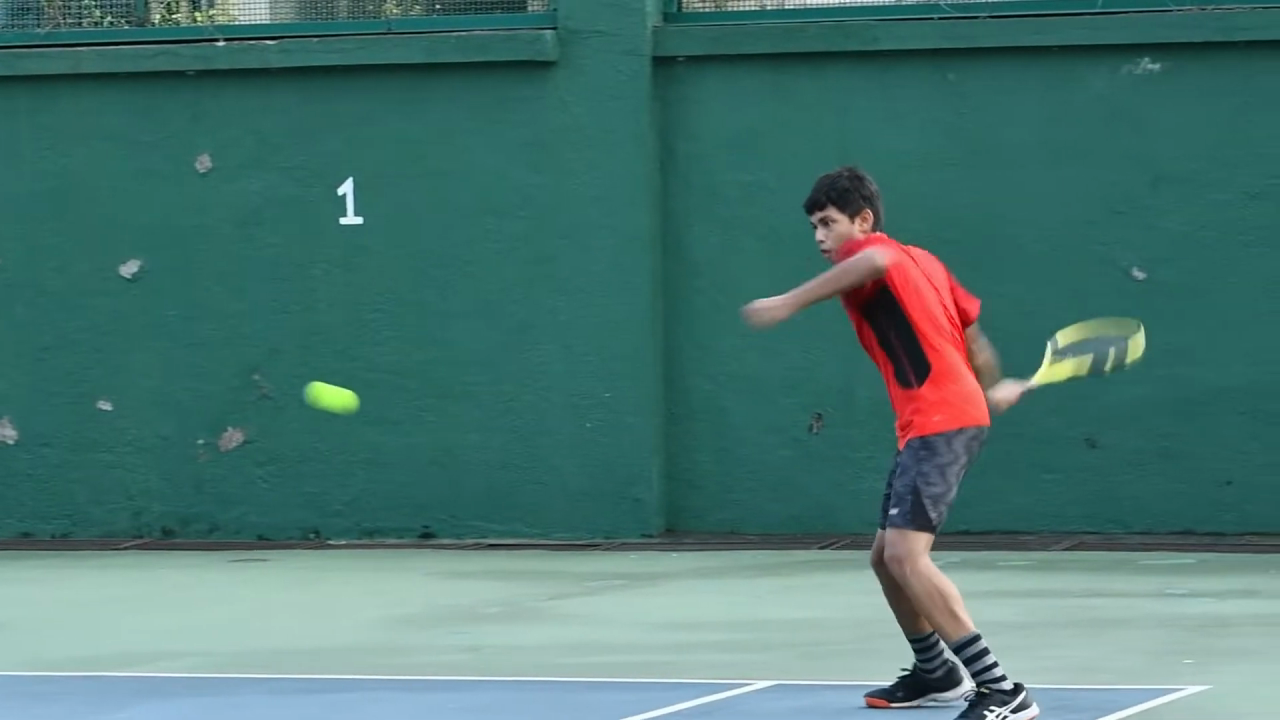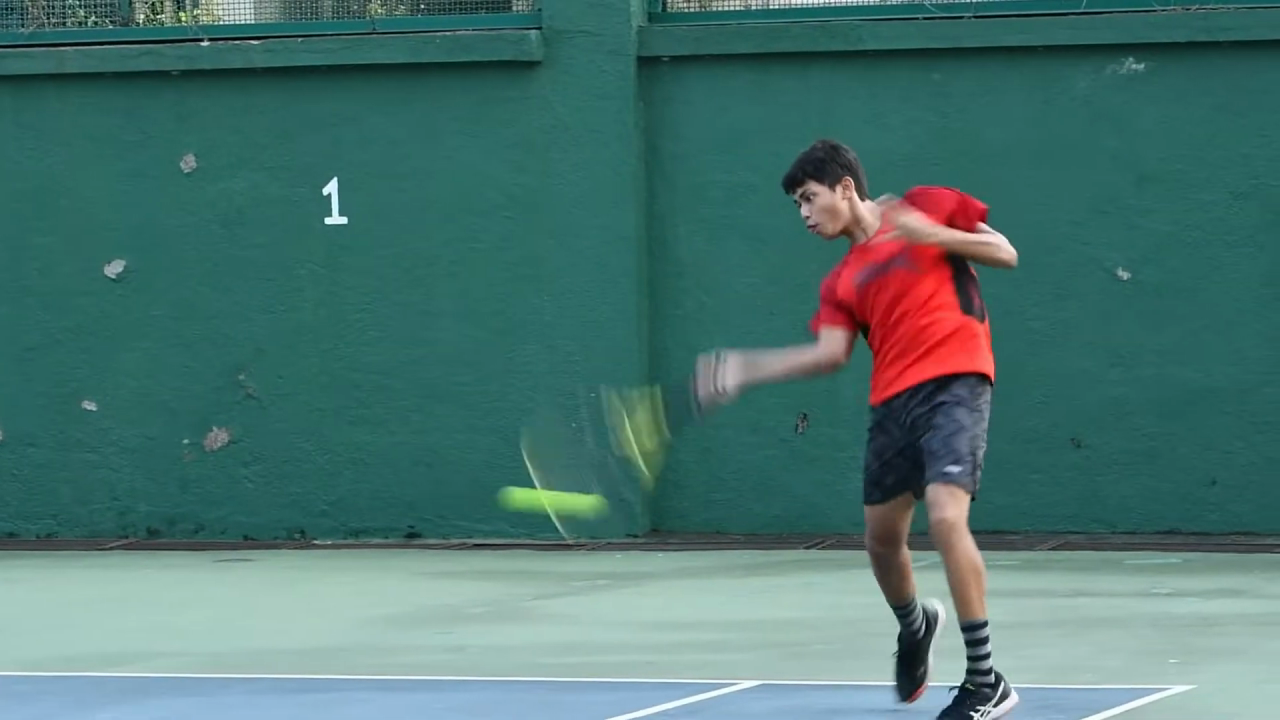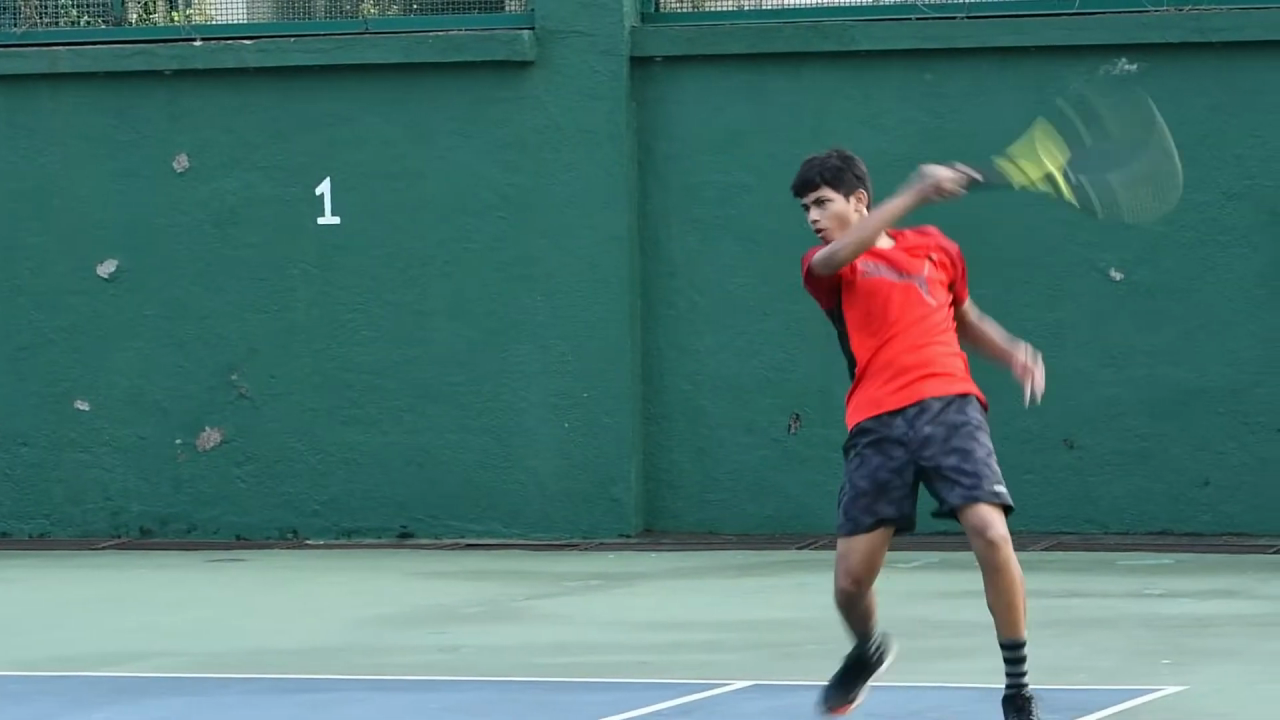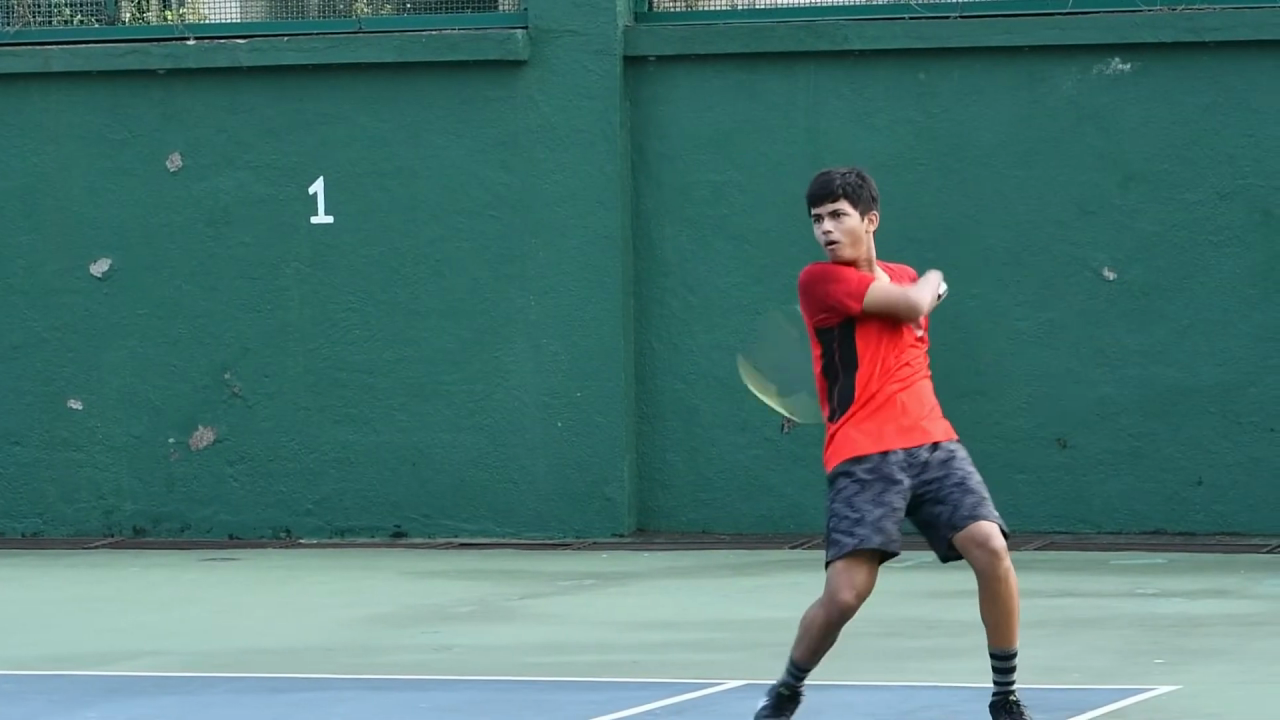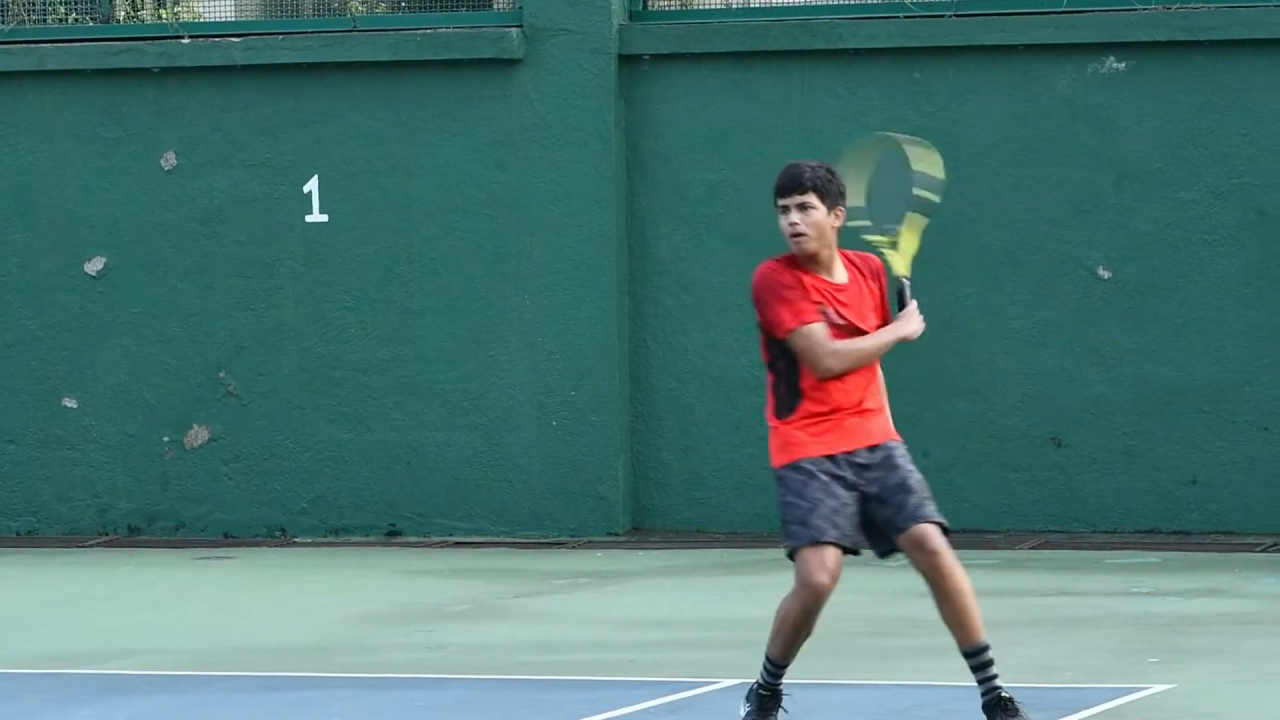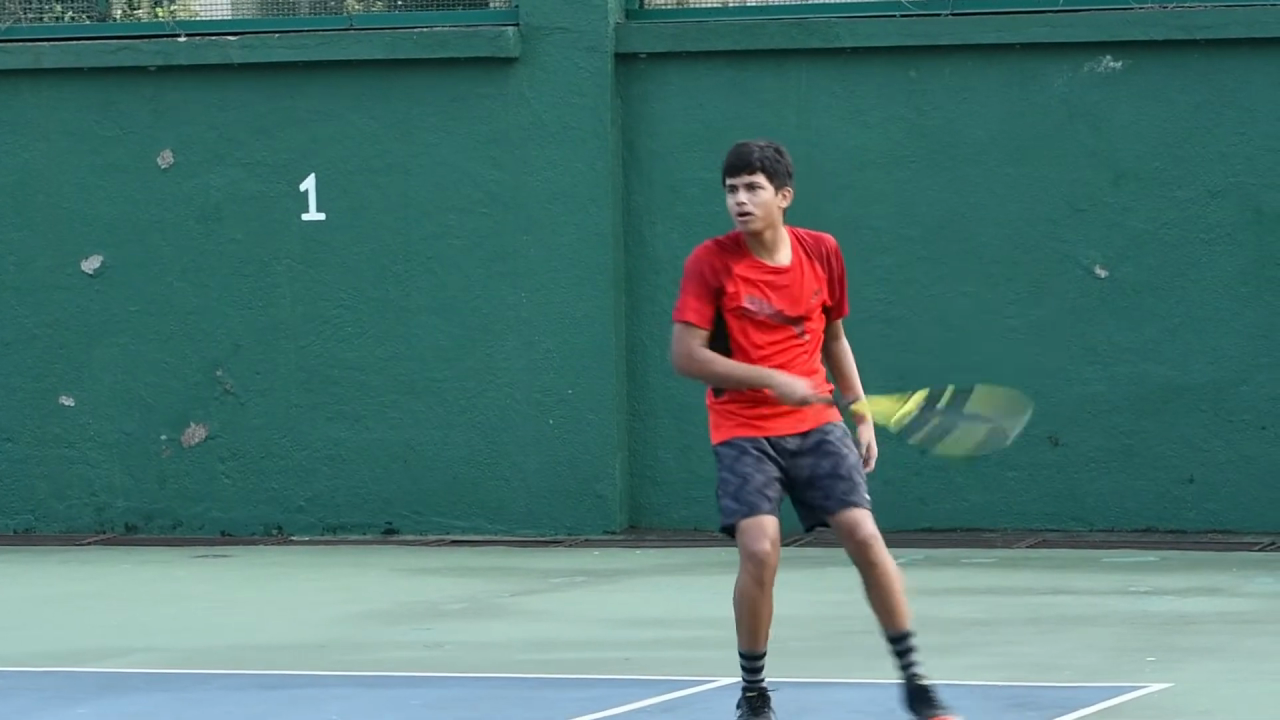
dt=0.3s
person 1, frame 1
left shoulder: (868, 249)
right shoulder: (921, 261)
left elbow: (877, 263)
right elbow: (973, 332)
left wrist: (788, 302)
right wrist: (993, 387)
left hip: (940, 423)
right hip: (931, 427)
left knee: (905, 556)
right knee: (886, 556)
right ankle: (934, 670)
person 1, frame 2
left shoulder: (925, 203)
right shoulder: (841, 277)
left elbow: (1005, 254)
right elbow: (829, 353)
left wrist: (932, 233)
right wrist: (745, 369)
left hip: (954, 380)
right hip: (892, 398)
left knee: (946, 518)
right knee: (881, 538)
right ankle: (915, 622)
person 1, frame 3
left shoulder: (933, 247)
right shoulder: (823, 265)
left elbow: (968, 320)
right elbow: (841, 252)
left wrist: (1015, 351)
right wrist: (914, 192)
left hip: (951, 407)
right hip: (879, 423)
left knee: (990, 535)
right knee: (851, 578)
right ankle: (866, 652)
person 1, frame 4
left shoulder: (905, 279)
right shoulder: (819, 279)
right elbow: (912, 308)
right wrist: (931, 285)
left hip: (933, 444)
right hip: (861, 458)
left knee: (990, 549)
right knee: (843, 595)
person 1, frame 5
left shoulder: (871, 271)
right shoulder: (775, 278)
right elbow: (826, 360)
left wrist: (884, 430)
right wrist: (899, 330)
left hip: (874, 444)
right hip: (808, 454)
left knee: (933, 549)
right knee: (817, 578)
person 1, frame 6
left shoulder: (822, 249)
right shoulder: (709, 261)
right elbow: (686, 356)
left wrist: (860, 413)
right wrist: (777, 381)
left hip: (815, 426)
right hip: (745, 429)
left knee: (865, 538)
right knee: (760, 550)
